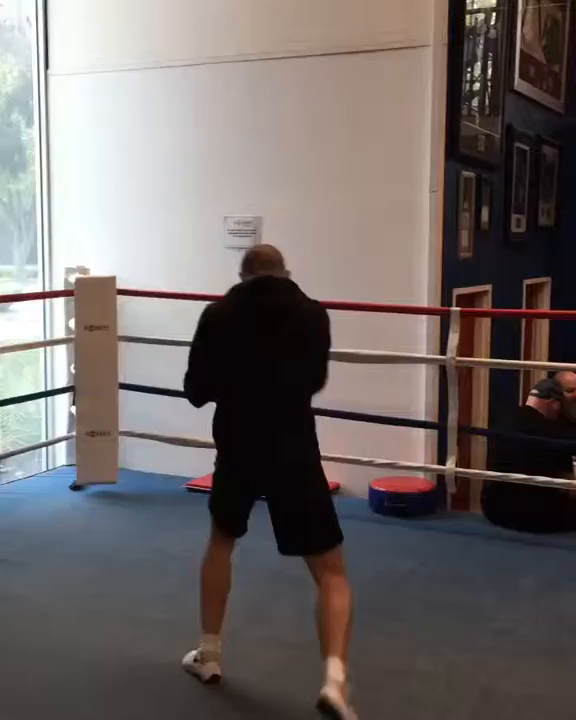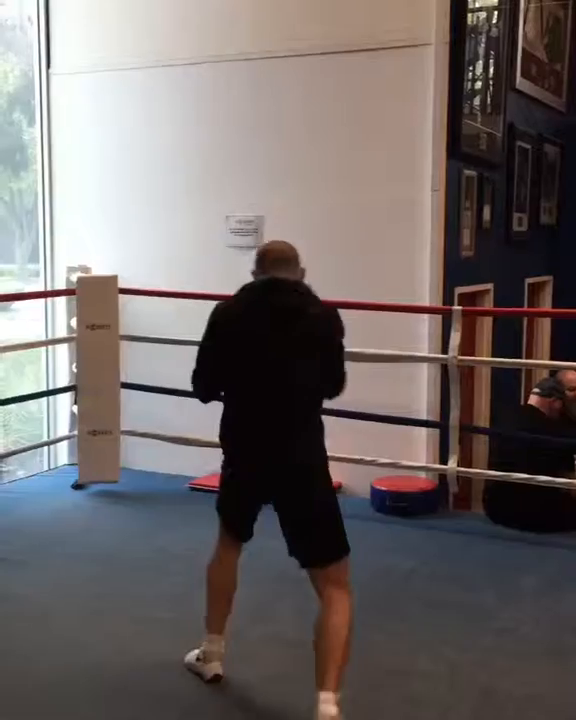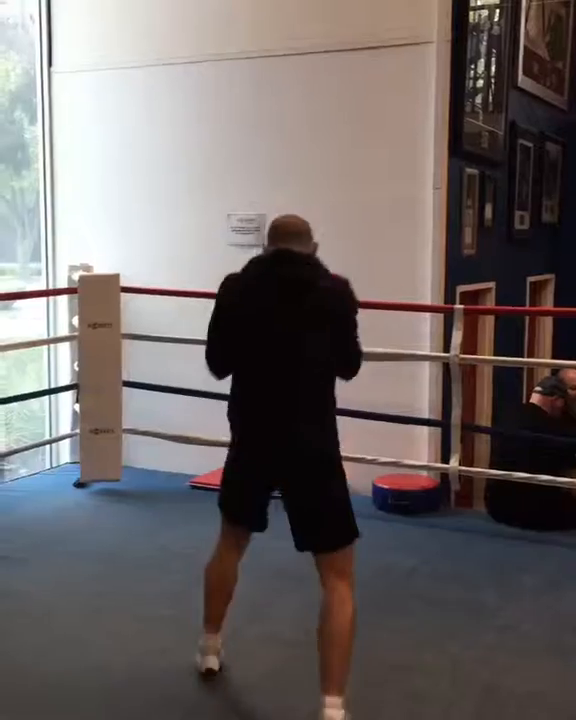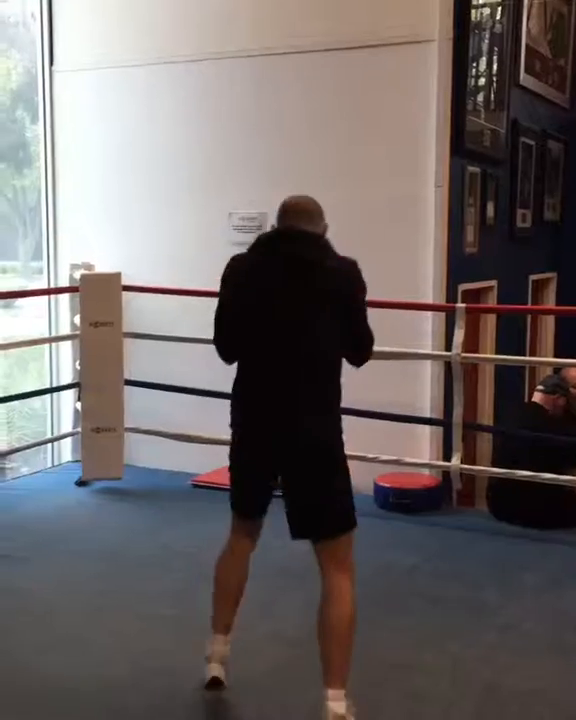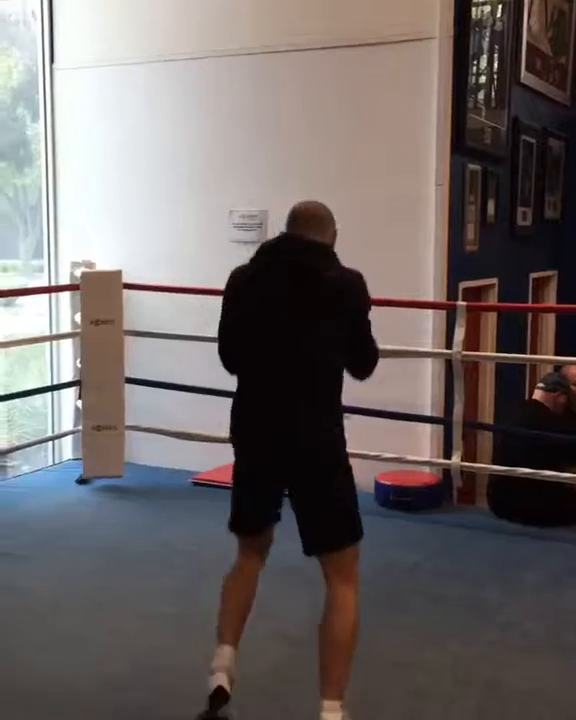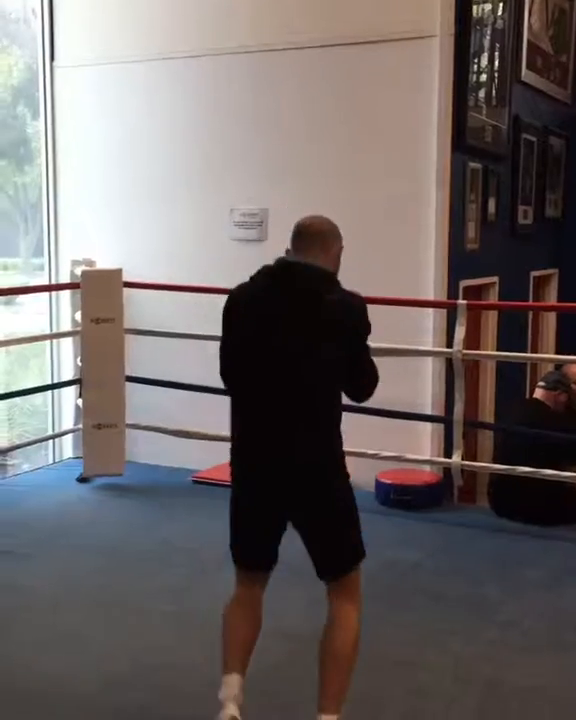
dt=0.1s
person 1, frame 1
left shoulder: (218, 315)
right shoulder: (311, 315)
left elbow: (197, 390)
left hip: (236, 453)
right hip: (294, 455)
left knee: (221, 540)
right knee: (333, 576)
left ankle: (209, 653)
right ankle: (334, 680)
person 1, frame 2
left shoulder: (228, 314)
right shoulder: (323, 318)
left elbow: (204, 388)
left hip: (243, 457)
right hip: (302, 461)
left knee: (229, 544)
right knee: (335, 590)
left ankle: (211, 653)
person 1, frame 3
left shoulder: (235, 288)
right shoulder: (334, 291)
left elbow: (217, 363)
right elbow: (348, 366)
left hip: (251, 440)
right hip: (312, 444)
left knee: (231, 541)
right knee: (338, 578)
left ankle: (210, 649)
person 1, frame 4
left shoulder: (241, 269)
right shoulder: (343, 273)
left elbow: (226, 347)
right elbow: (360, 351)
left hip: (252, 426)
right hip: (314, 430)
left knee: (241, 536)
right knee: (337, 568)
left ankle: (217, 656)
person 1, frame 5
left shoulder: (244, 279)
right shoulder: (345, 285)
right elbow: (363, 365)
left hip: (253, 439)
right hip: (316, 444)
left knee: (249, 555)
right knee: (342, 580)
left ankle: (222, 670)
person 1, frame 6
left shoulder: (244, 299)
right shoulder: (344, 308)
right elbow: (361, 388)
left hip: (250, 464)
right hip: (315, 467)
left knee: (248, 589)
right knee: (345, 596)
